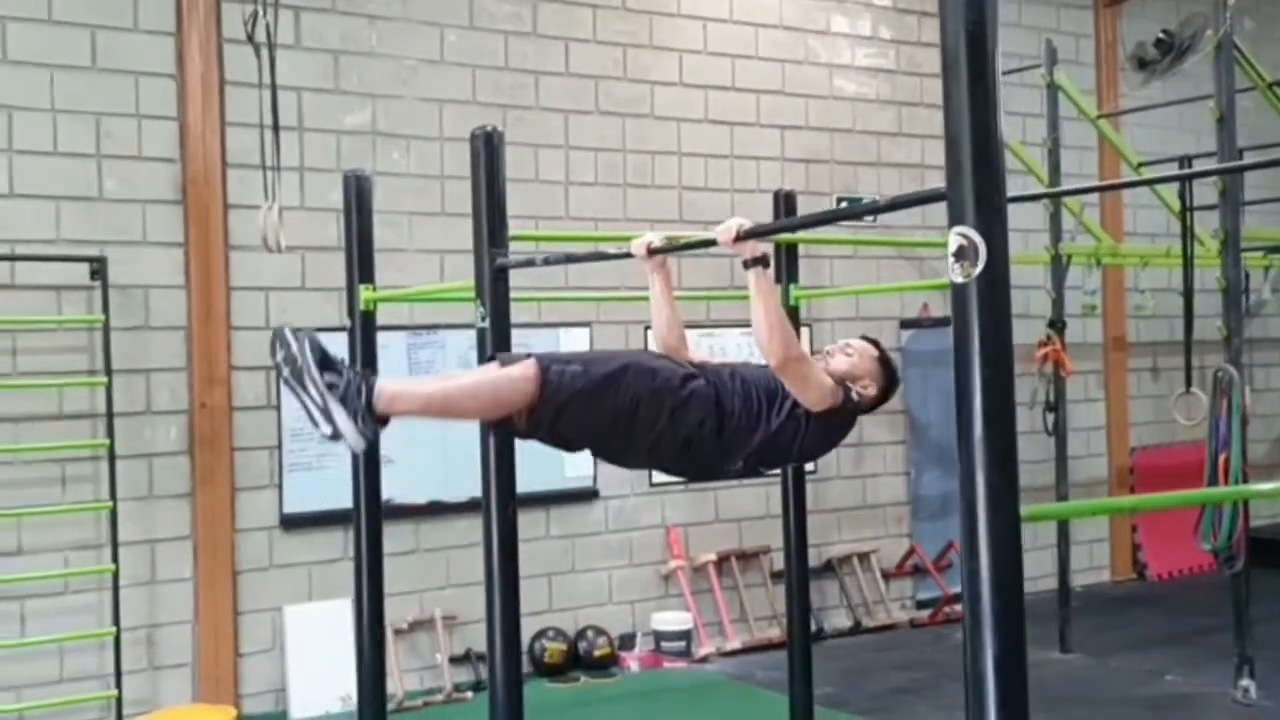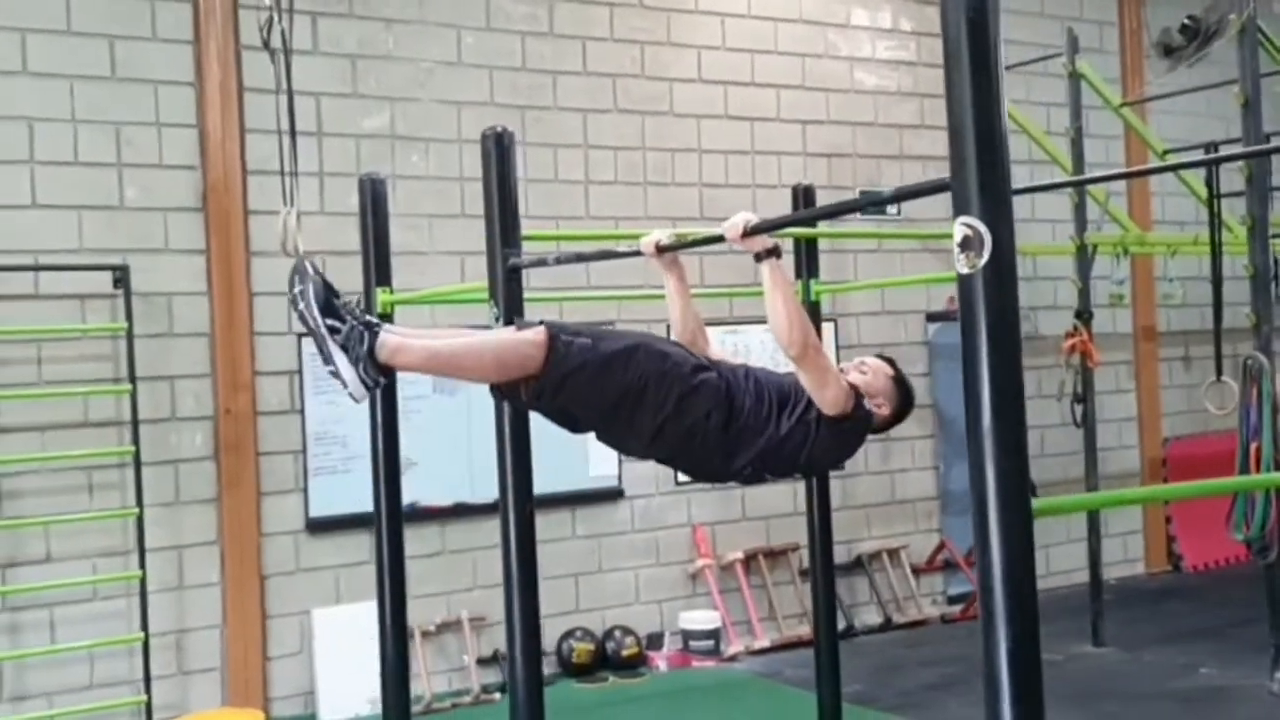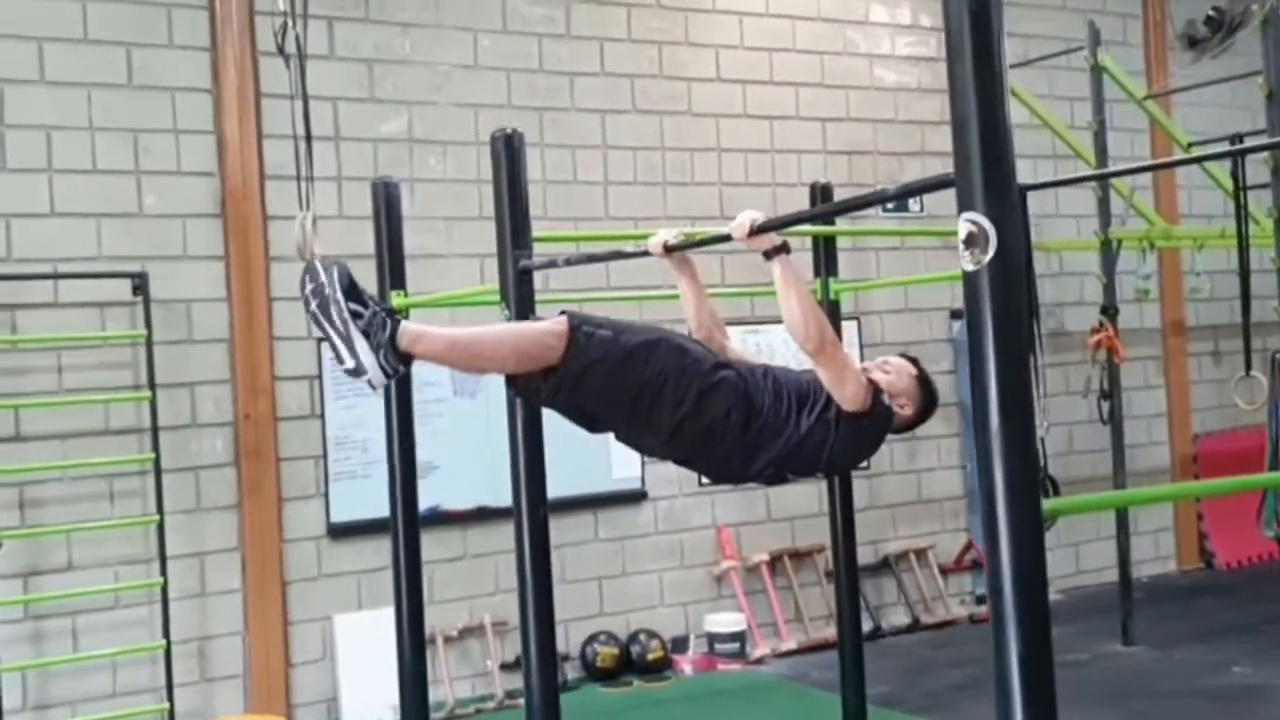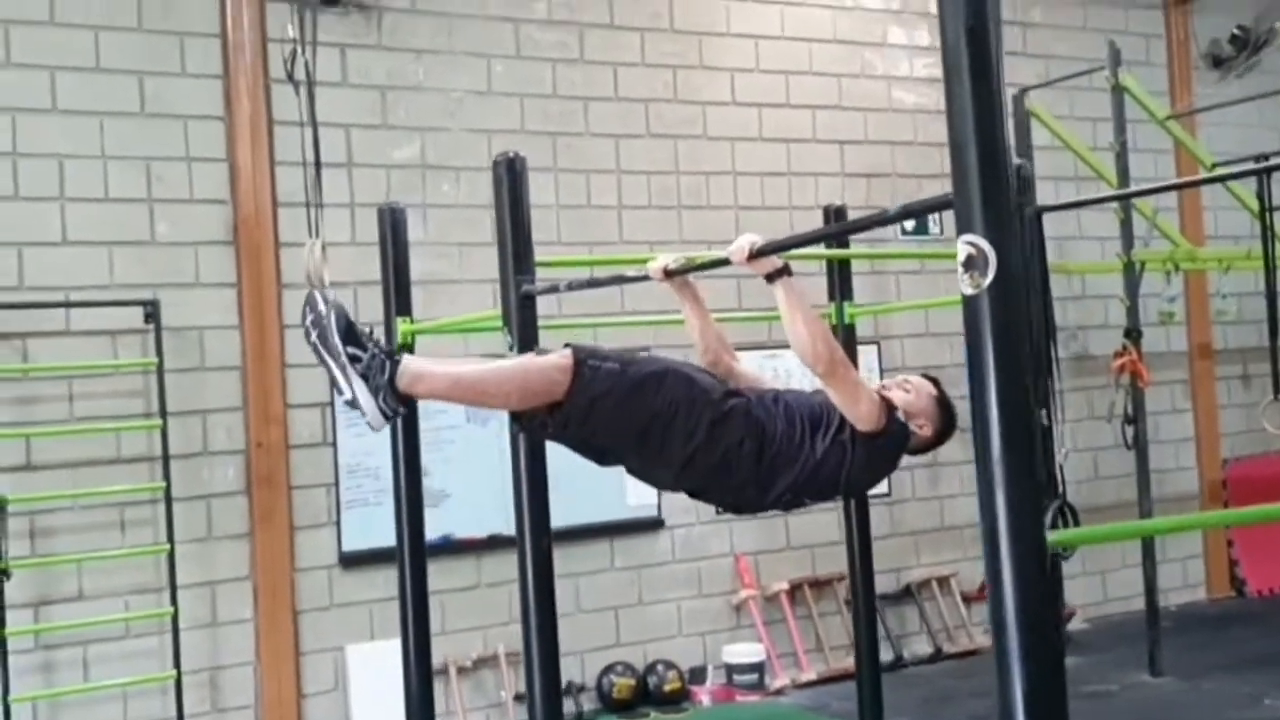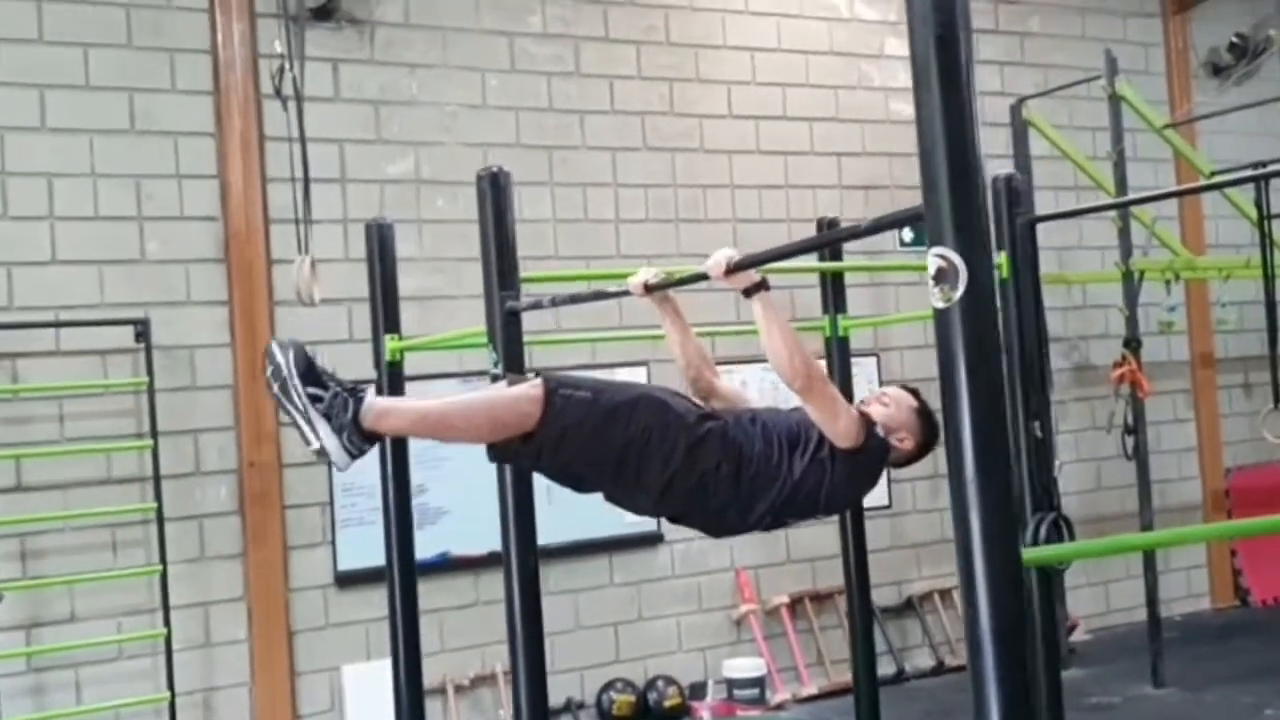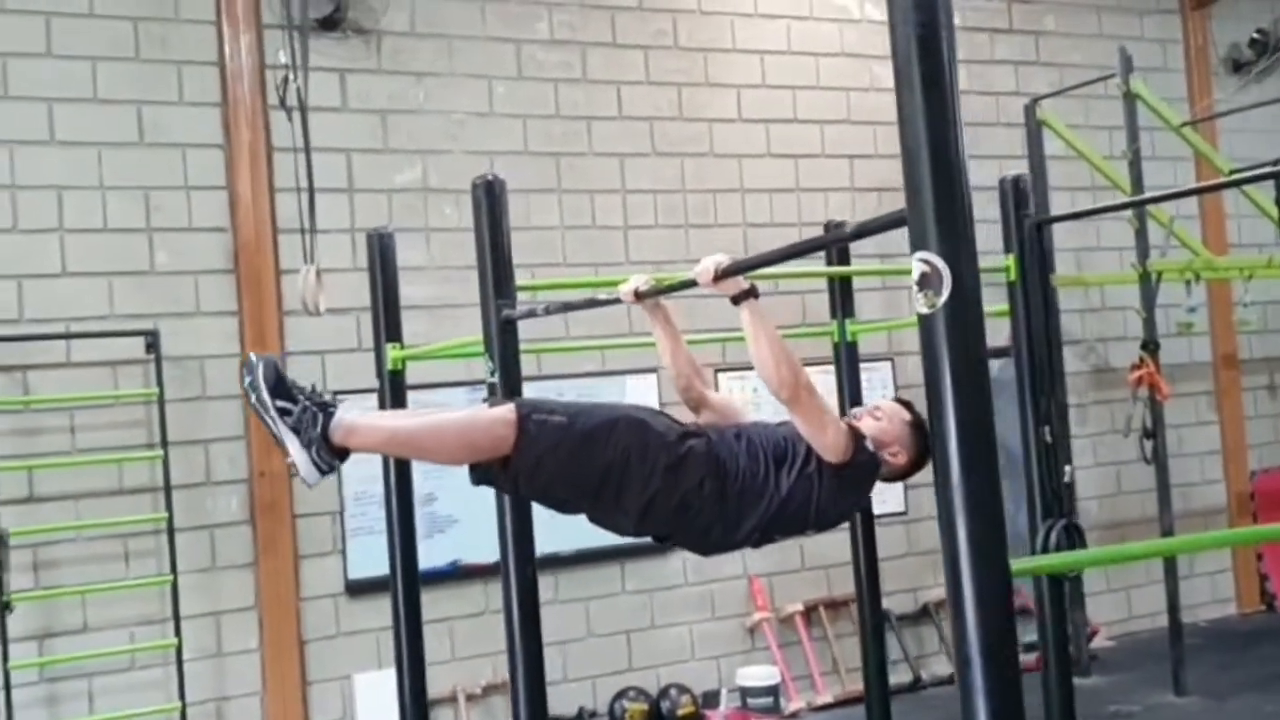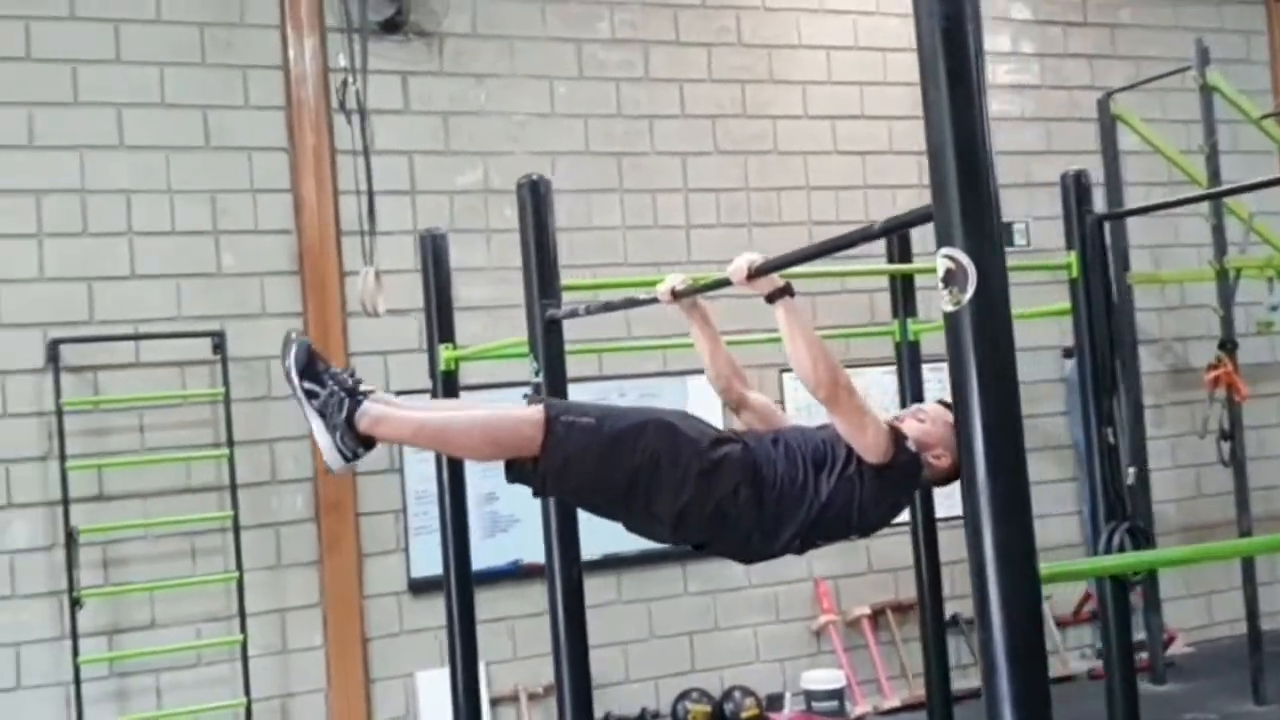
dt=0.3s
person 1, frame 1
left shoulder: (829, 412)
right shoulder: (776, 393)
left elbow: (782, 355)
right elbow: (675, 352)
left wrist: (754, 262)
right wrist: (658, 270)
left hip: (692, 417)
right hip: (672, 403)
left knee: (533, 378)
right knee: (521, 374)
left ankle: (366, 401)
right ankle: (360, 398)
person 1, frame 2
left shoulder: (839, 419)
right shoulder: (788, 401)
left elbow: (800, 347)
right elbow: (694, 347)
left wrist: (766, 254)
right wrist: (672, 268)
left hip: (698, 408)
right hip: (684, 400)
left knee: (540, 346)
right knee: (528, 352)
left ankle: (373, 349)
right ankle: (371, 343)
person 1, frame 3
left shoulder: (861, 419)
right shoulder: (804, 398)
left elbow: (818, 343)
right elbow: (714, 343)
left wrist: (775, 252)
right wrist: (683, 267)
left hip: (716, 411)
right hip: (701, 402)
left knee: (560, 336)
right knee: (542, 353)
left ankle: (392, 338)
right ankle: (385, 341)
person 1, frame 4
left shoulder: (875, 437)
right shoulder: (814, 422)
left elbow: (825, 363)
right elbow: (724, 366)
left wrist: (776, 275)
right wrist: (684, 290)
left hip: (725, 440)
right hip: (706, 436)
left knee: (563, 370)
right knee: (550, 383)
left ankle: (393, 377)
right ankle: (387, 378)
person 1, frame 5
left shoulder: (855, 454)
right shoulder: (798, 438)
left elbow: (803, 378)
right elbow: (706, 384)
left wrist: (753, 289)
right wrist: (666, 306)
left hip: (702, 462)
right hip: (688, 456)
left knee: (533, 401)
right knee: (518, 406)
left ankle: (359, 416)
right ankle: (354, 412)
person 1, frame 6
left shoulder: (847, 469)
right shoulder: (786, 451)
left elbow: (793, 390)
right elbow: (698, 396)
left wrist: (742, 297)
right wrist: (656, 312)
left hip: (687, 480)
right hip: (677, 475)
left knee: (507, 425)
right knee: (498, 424)
left ankle: (332, 432)
right ankle: (330, 427)
person 1, frame 7
left shoulder: (890, 470)
right shoulder: (833, 453)
left elbow: (831, 390)
right elbow: (738, 394)
left wrist: (778, 295)
right wrist: (694, 313)
left hip: (725, 487)
right hip: (713, 482)
left knee: (536, 426)
right knee: (527, 422)
left ankle: (359, 421)
right ankle: (360, 406)
